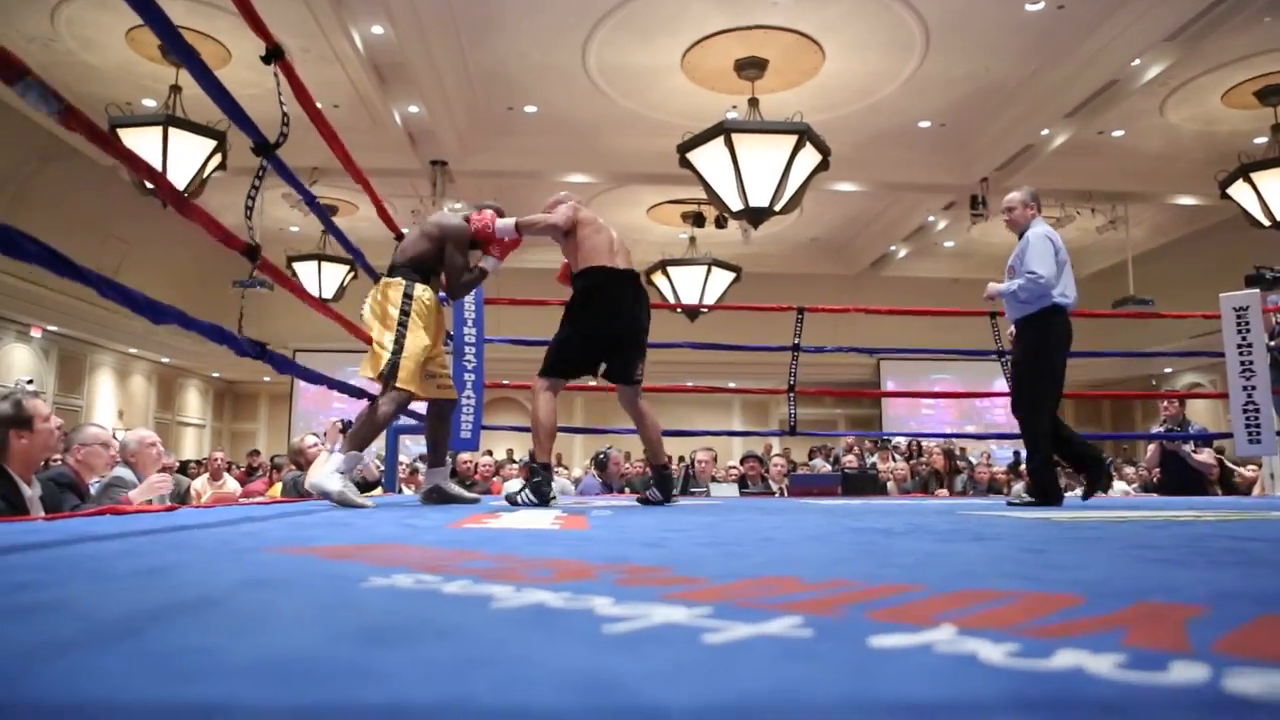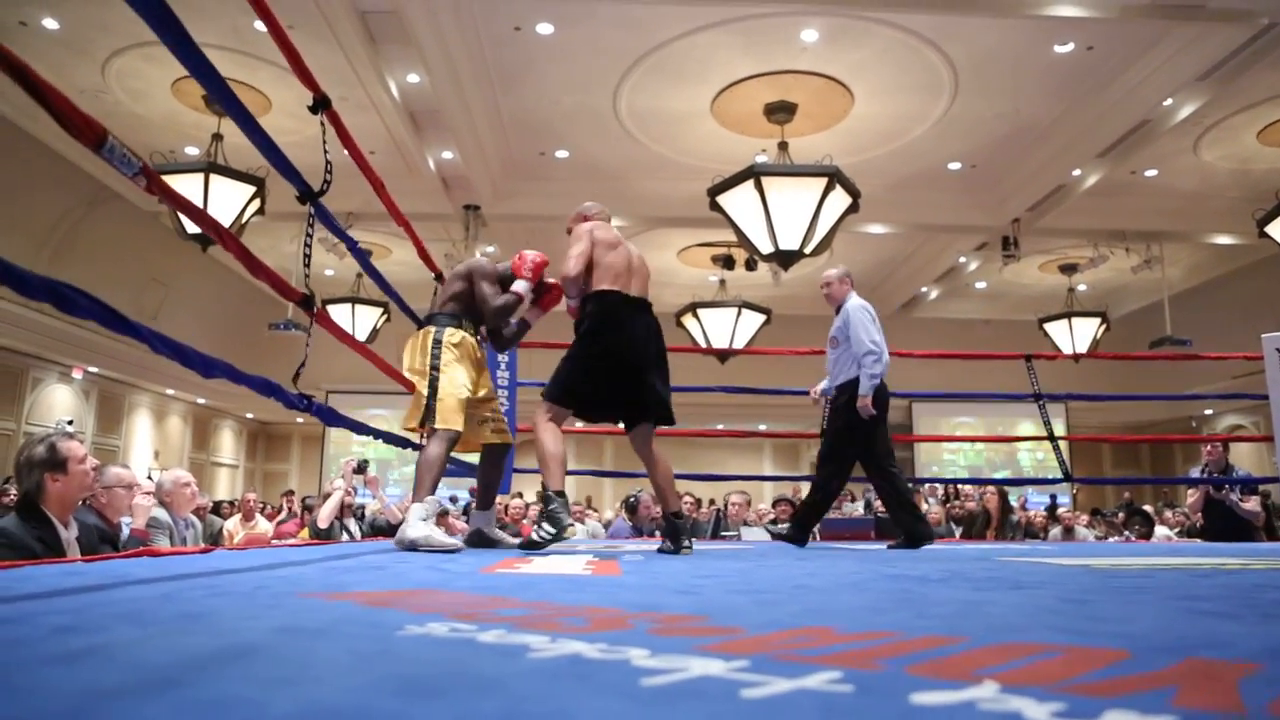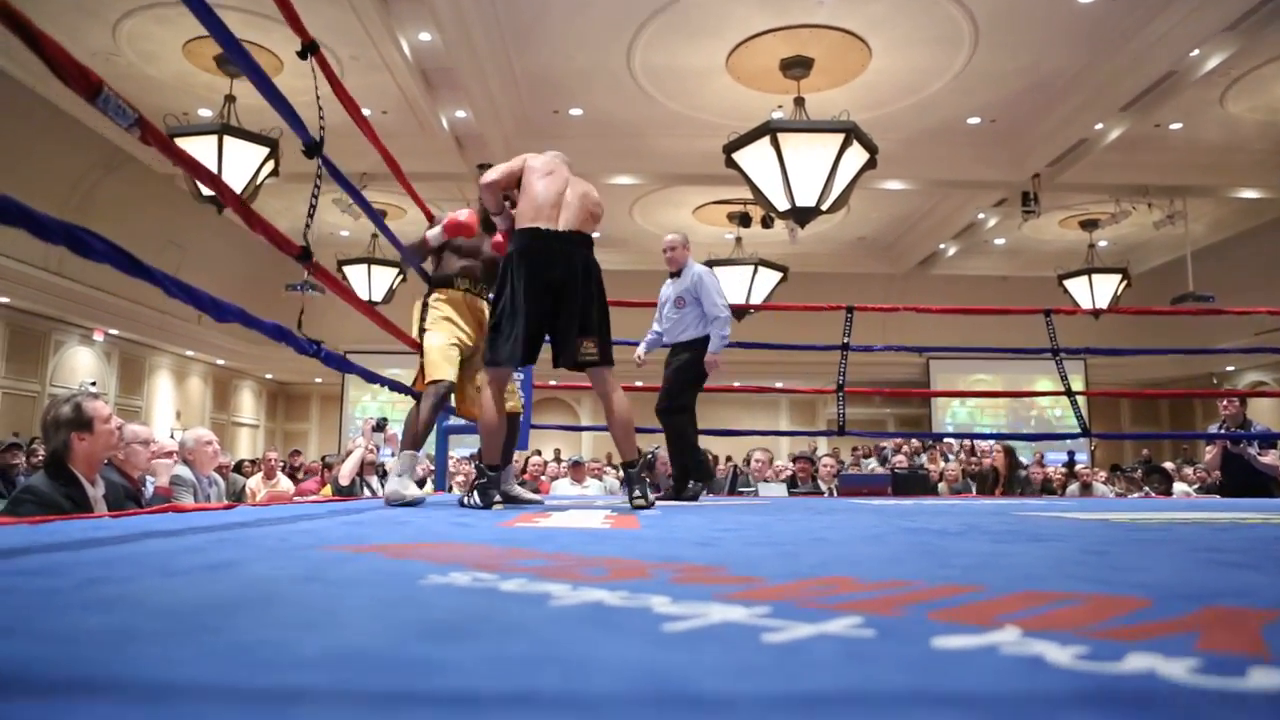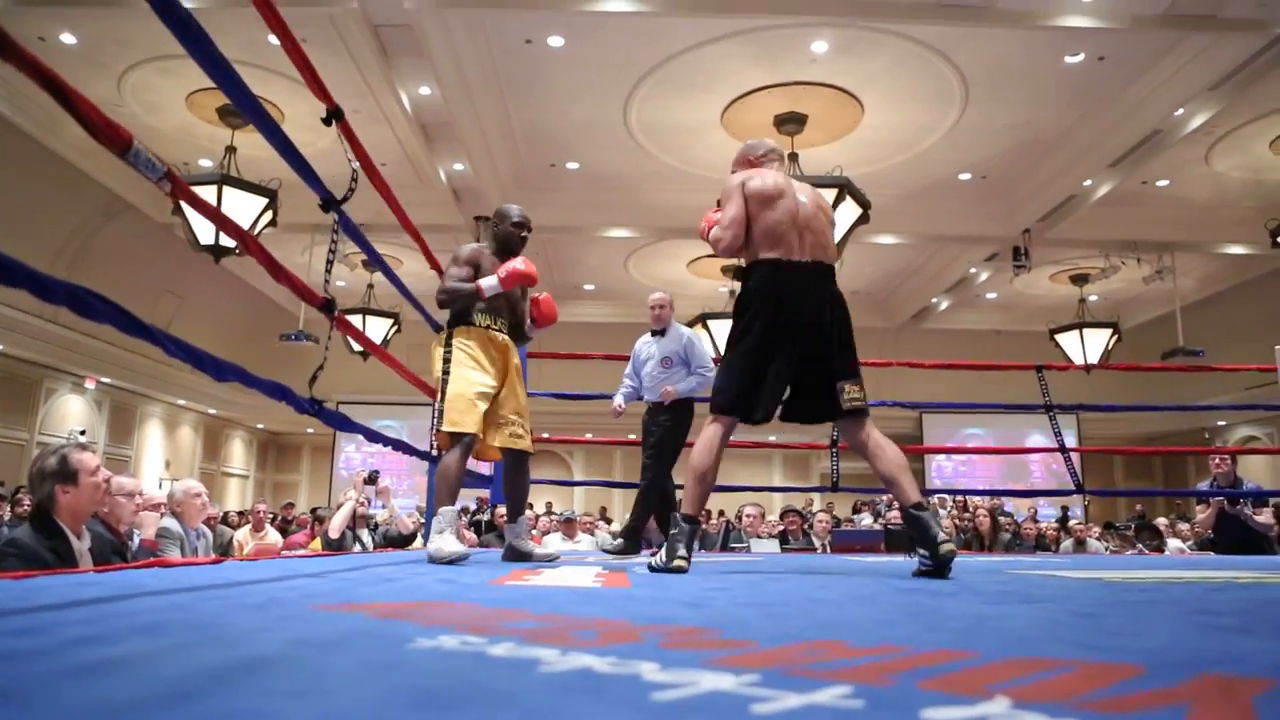
dt=1s
person 1, frame 1
left shoulder: (570, 210)
right shoulder: (608, 234)
left elbow: (553, 223)
left hip: (600, 301)
right hip: (631, 305)
left knee: (544, 387)
right knee: (632, 400)
left ankle: (540, 483)
right ankle: (664, 481)
person 1, frame 2
left shoulder: (590, 230)
right shoulder: (637, 256)
left elbow: (570, 274)
left wrist: (575, 296)
right wrist: (583, 304)
left hip: (607, 327)
right hip: (644, 332)
left knee: (547, 417)
right knee: (644, 443)
left ankle: (555, 511)
right ankle: (677, 530)
person 1, frame 3
left shoulder: (532, 163)
right shoulder: (593, 198)
left elbow: (489, 182)
left wrist: (504, 218)
left hip: (528, 258)
right hip: (577, 263)
left knee: (495, 378)
right knee: (604, 379)
left ankle: (488, 484)
right ankle: (636, 482)
person 1, frame 4
left shoulder: (744, 182)
right shoulder: (817, 200)
left elbow: (730, 245)
left wrist: (713, 230)
left hip: (769, 299)
right hip: (823, 301)
left knee: (718, 424)
right knee: (859, 428)
left ankle: (680, 541)
right ankle: (927, 528)
person 2, frame 1
left shoulder: (450, 226)
right shoulder: (457, 228)
left elbow: (454, 284)
right elbow: (456, 288)
left wrist: (491, 258)
right wrist: (492, 259)
left hip: (417, 302)
right hip: (405, 297)
left knee: (443, 396)
right knee: (397, 391)
left ankle: (437, 483)
right ankle: (332, 472)
person 2, frame 2
left shoulder: (492, 283)
right shoulder: (483, 268)
left elbow: (502, 342)
right elbow: (495, 313)
left wrist: (534, 311)
right wrist: (524, 284)
left hip: (466, 351)
right hip: (444, 344)
left knee: (498, 439)
right knee: (445, 431)
left ankle: (482, 526)
right ankle: (416, 523)
person 2, frame 3
right shoulder: (454, 224)
right elbow: (413, 256)
right wrist: (441, 232)
left hip: (480, 316)
right hip: (445, 307)
left knee: (508, 403)
right knee: (437, 388)
left ankle: (505, 484)
right ankle: (399, 479)
person 2, frame 4
left shoulder: (519, 275)
right shoulder: (470, 255)
right elbow: (444, 296)
left wrist: (536, 323)
right wrist: (496, 284)
left hip: (504, 355)
right hip: (468, 345)
left knee: (518, 448)
right knee: (462, 437)
left ankle: (517, 540)
right ankle: (442, 533)
person 3, frame 1
left shoulder: (1037, 237)
right shoulder: (1034, 239)
left elbow: (1039, 282)
left wrist: (1001, 289)
right wrist: (1020, 323)
left hip: (1042, 331)
right hip: (1042, 330)
left knee: (1033, 410)
right knee: (1032, 409)
left ankle: (1044, 489)
right ankle: (1090, 463)
person 3, frame 2
left shoulder: (855, 309)
right shoulder: (846, 314)
left elbow: (870, 353)
left wrist: (864, 393)
right wrist: (824, 387)
left hip: (856, 398)
right hip: (855, 396)
left knee: (833, 464)
right knee: (880, 466)
left ankle: (801, 529)
right ankle: (915, 530)
person 3, frame 3
left shoulder: (700, 275)
right shoulder: (668, 286)
left elbow: (720, 314)
right elbow: (660, 326)
left wrist: (714, 350)
right wrist: (644, 347)
left hip: (695, 352)
right hip: (678, 353)
left knee: (669, 408)
right knee: (679, 413)
left ankle: (700, 471)
right ankle: (684, 484)
person 3, frame 4
left shoulder: (686, 337)
right shoulder: (642, 344)
left elbow: (706, 372)
right elbow: (632, 380)
left wrist: (678, 390)
right wrist: (620, 398)
left hip: (677, 411)
right hip: (653, 412)
left knee: (653, 472)
right knee: (657, 475)
left ankle: (632, 538)
